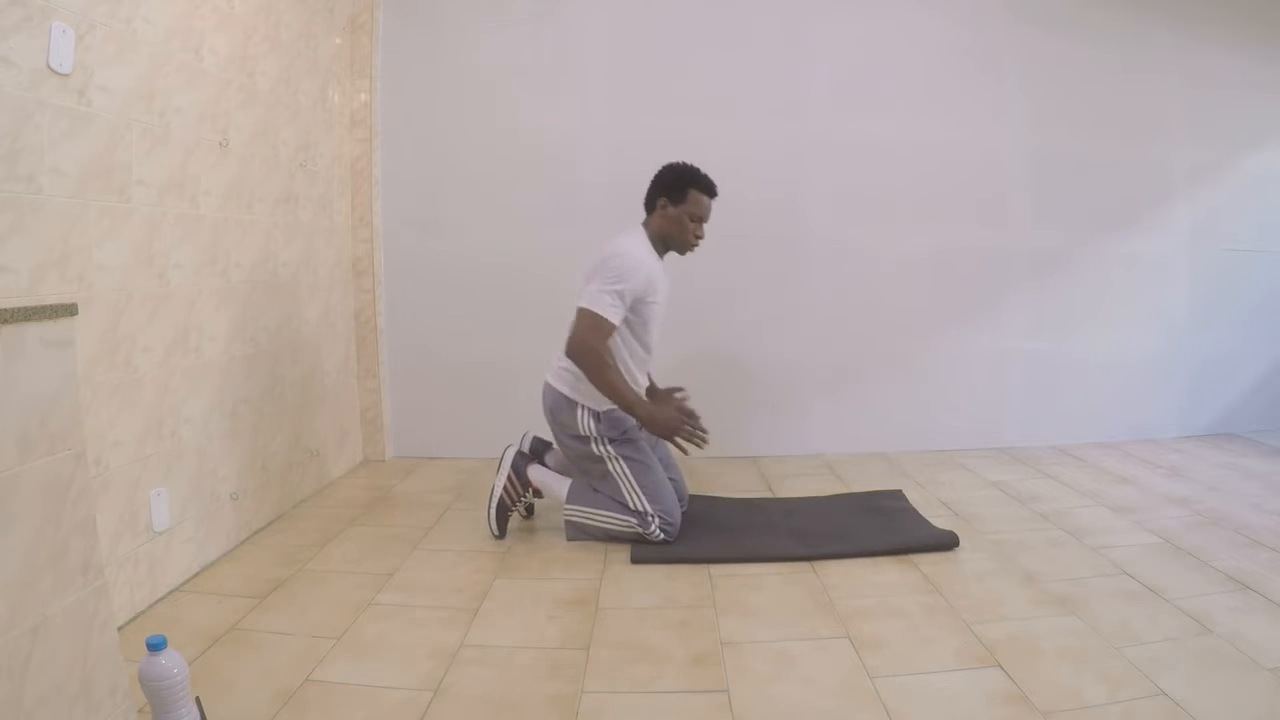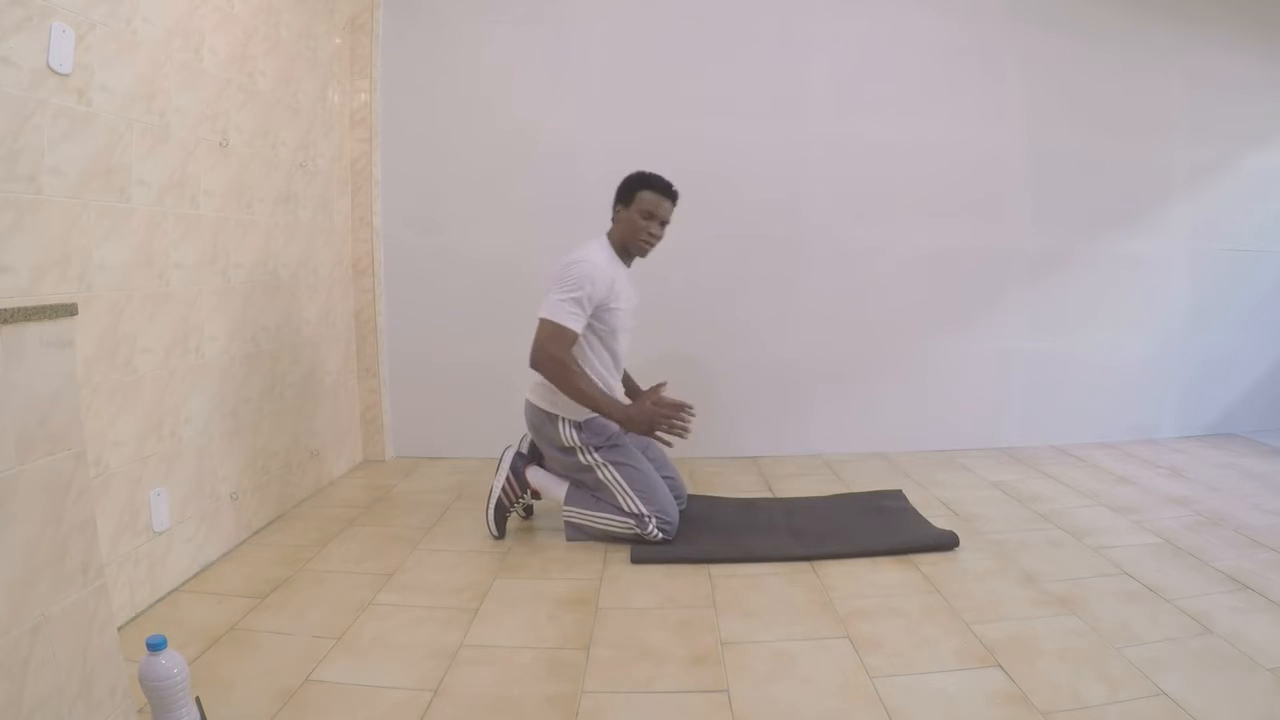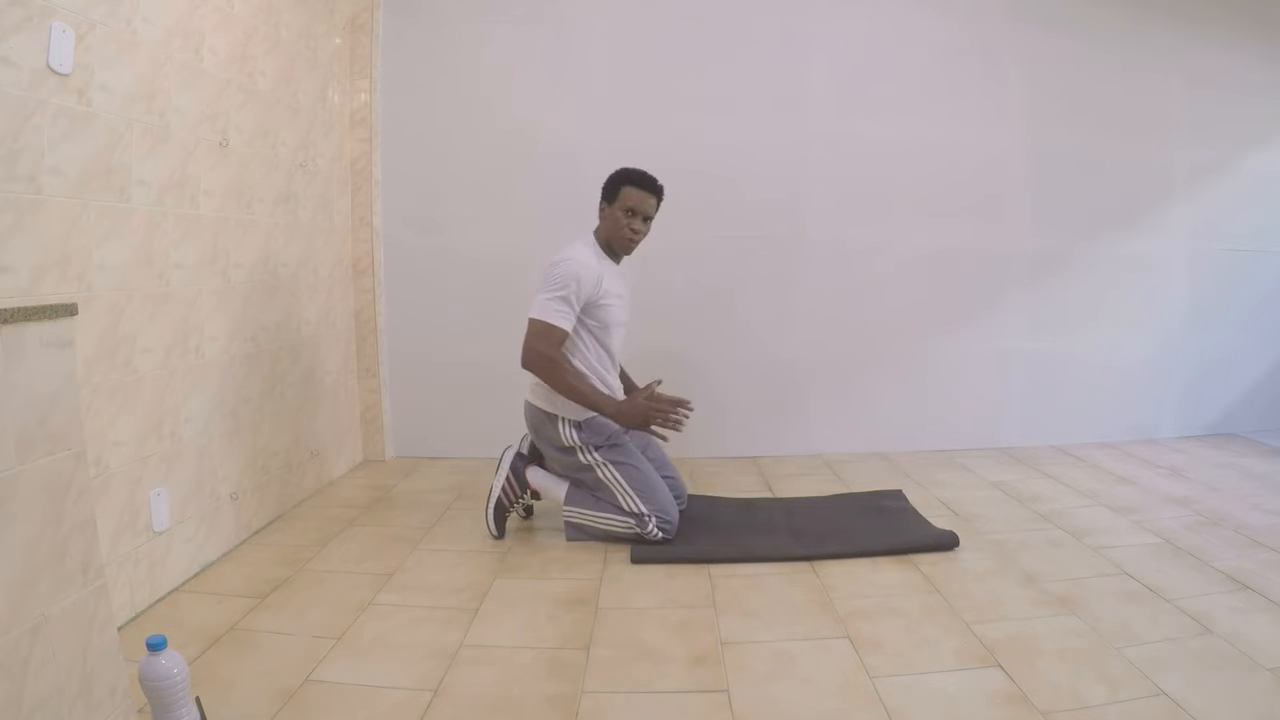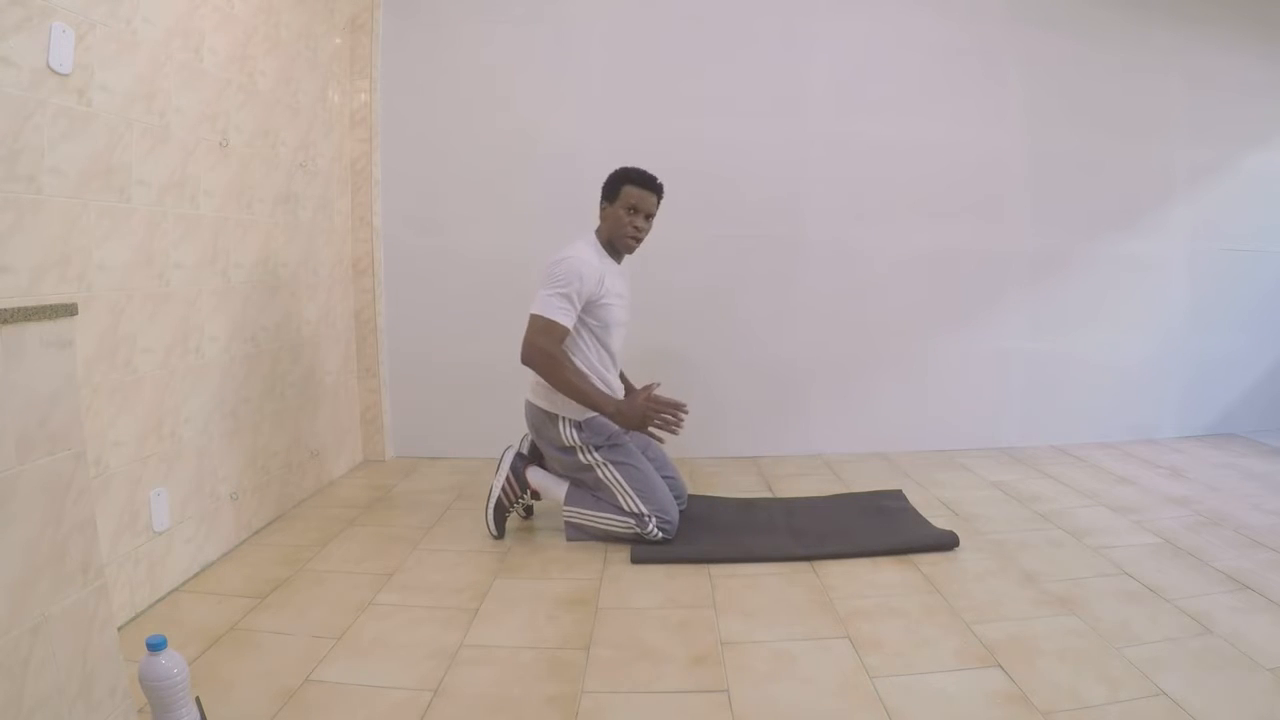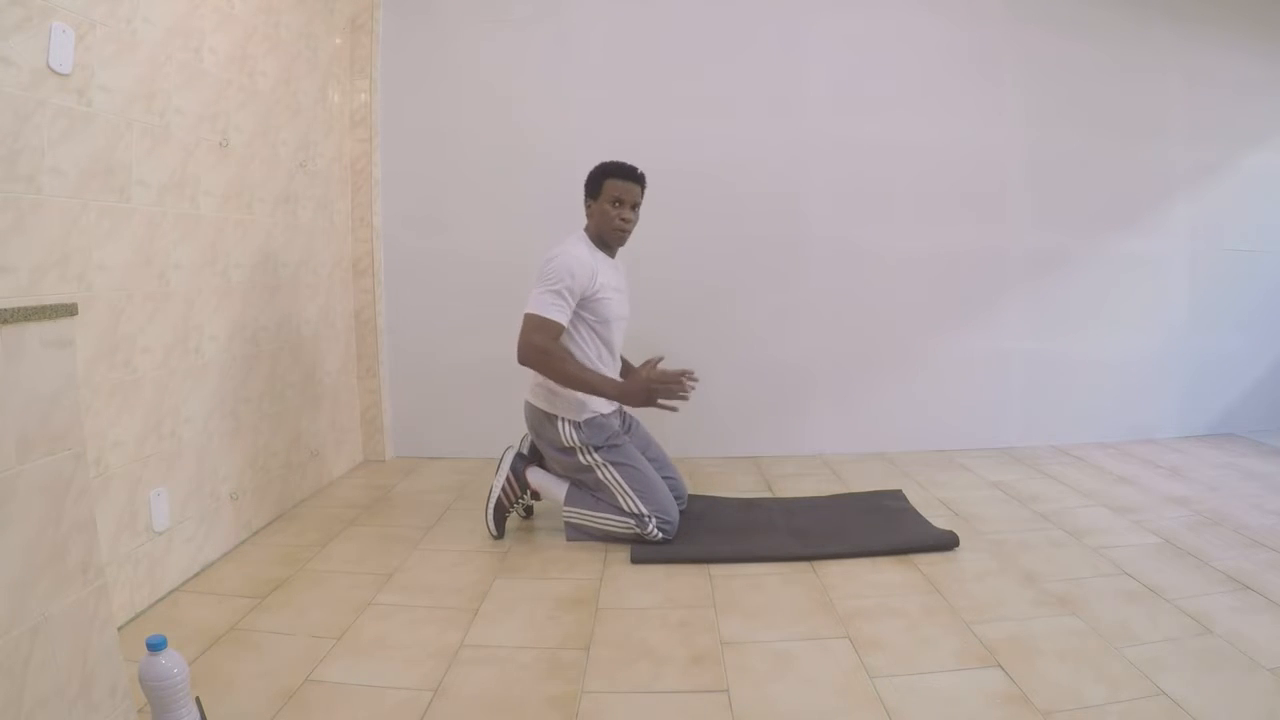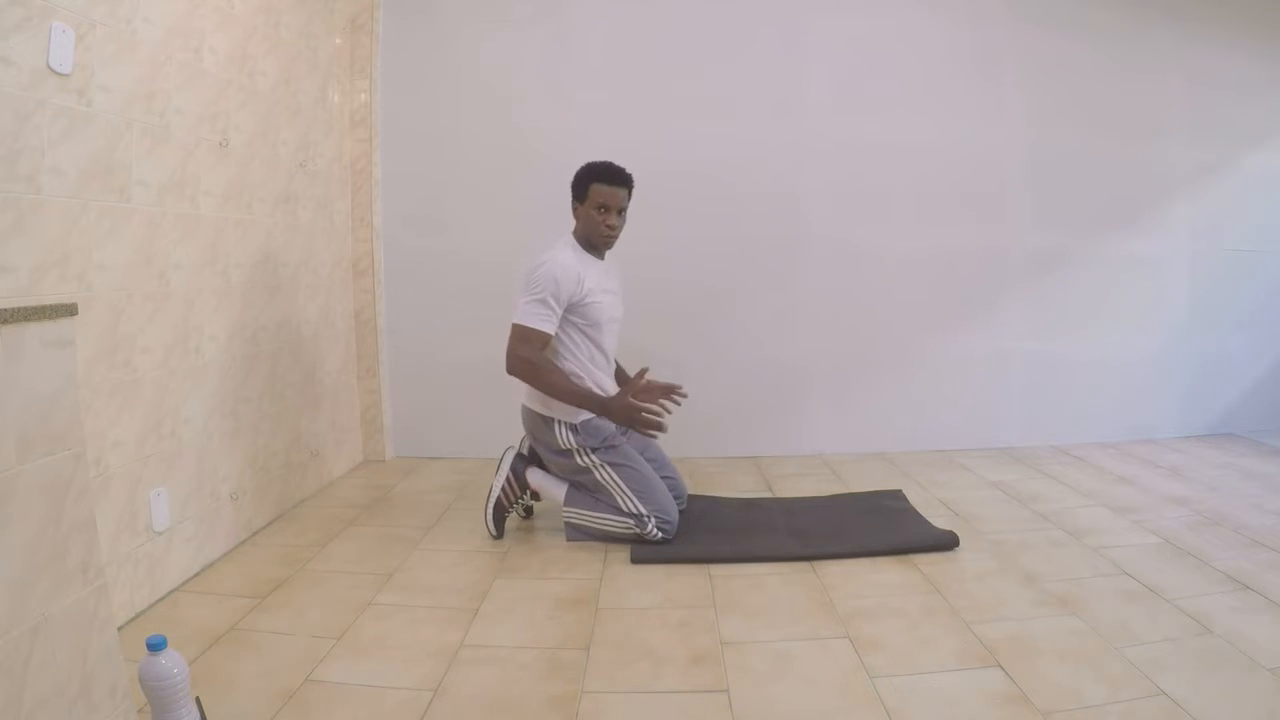
dt=0.4s
person 1, frame 1
left shoulder: (647, 259)
right shoulder: (630, 260)
right elbow: (582, 346)
left wrist: (655, 397)
right wrist: (647, 414)
left hip: (611, 405)
right hip: (586, 408)
left knee: (675, 496)
right knee: (662, 522)
left ankle: (544, 457)
right ankle: (532, 477)
person 1, frame 2
left shoulder: (618, 270)
right shoulder: (589, 268)
right elbow: (545, 355)
left wrist: (642, 399)
right wrist: (624, 414)
left hip: (598, 415)
right hip: (571, 420)
left knee: (674, 495)
right knee: (660, 520)
left ankle: (542, 462)
right ankle: (531, 479)
person 1, frame 3
left shoulder: (610, 269)
right shoulder: (576, 267)
right elbow: (536, 355)
left wrist: (636, 396)
right wrist: (618, 410)
left hip: (600, 414)
right hip: (571, 421)
left knee: (675, 496)
right knee: (660, 521)
left ankle: (542, 463)
right ankle: (529, 479)
person 1, frame 4
left shoulder: (613, 269)
right shoulder: (578, 265)
right elbow: (536, 351)
left wrist: (635, 398)
right wrist: (616, 409)
left hip: (599, 414)
right hip: (571, 420)
left knee: (675, 495)
right knee: (661, 520)
left ankle: (543, 461)
right ankle: (529, 478)
person 1, frame 5
left shoulder: (610, 265)
right shoulder: (570, 262)
right elbow: (533, 349)
left wrist: (637, 376)
right wrist: (621, 390)
left hip: (605, 414)
right hip: (571, 421)
left knee: (676, 496)
right knee: (661, 521)
left ankle: (545, 463)
right ankle: (529, 480)
person 1, frame 6
left shoulder: (604, 267)
right shoulder: (558, 268)
right elbow: (521, 359)
left wrist: (630, 387)
right wrist: (607, 407)
left hip: (600, 415)
right hip: (569, 423)
left knee: (675, 495)
right knee: (660, 520)
left ankle: (543, 465)
right ankle: (530, 480)
